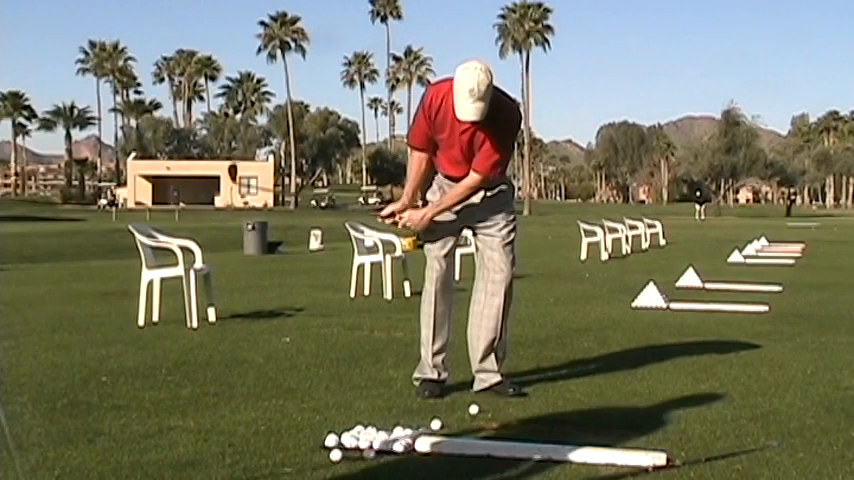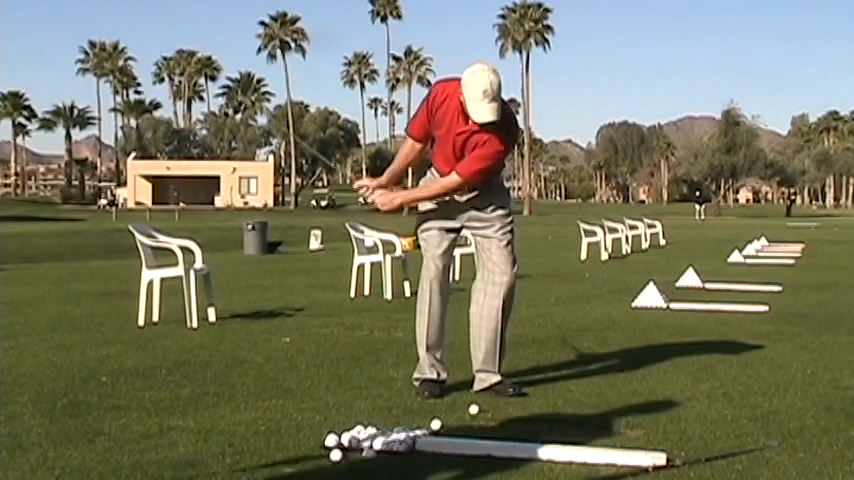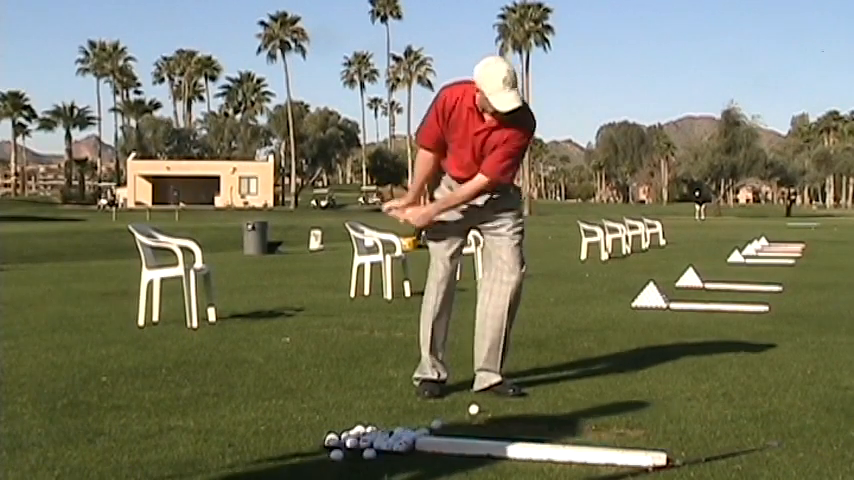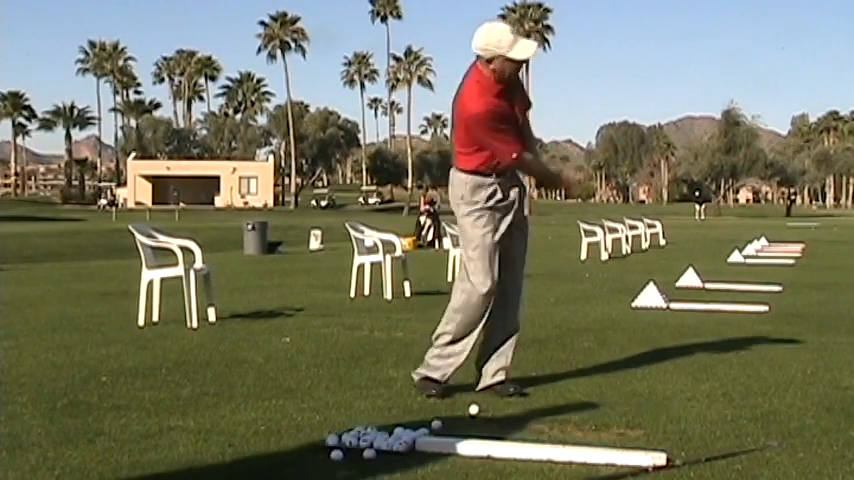
dt=0.3s
person 1, frame 1
left shoulder: (507, 115)
right shoulder: (434, 96)
left elbow: (479, 177)
right elbow: (421, 152)
left wrist: (428, 213)
right wrist: (407, 200)
left hip: (491, 194)
right hip: (443, 186)
left knee: (498, 274)
right knee: (438, 273)
left ankle: (488, 371)
right ankle: (430, 371)
person 1, frame 2
left shoulder: (504, 131)
right shoulder: (441, 93)
left elbow: (457, 181)
right elbow: (417, 140)
left wrist: (400, 199)
right wrist: (386, 181)
left hip: (485, 198)
right hip: (439, 194)
left knee: (501, 275)
right knee: (434, 274)
left ankle: (487, 372)
right ankle: (430, 371)
person 1, frame 3
left shoulder: (521, 123)
right shoulder: (450, 98)
left elbow: (485, 181)
right elbow: (429, 150)
left wrist: (431, 212)
right wrist: (412, 199)
left hip: (497, 197)
right hip: (450, 190)
left knee: (507, 276)
right knee: (441, 275)
left ankle: (489, 372)
right ankle: (431, 370)
person 1, frame 4
left shoulder: (502, 78)
right shoulder: (479, 105)
left elbow: (519, 121)
right elbow: (520, 158)
left wrist: (531, 149)
right wrist: (553, 178)
left hip: (504, 182)
right hip: (477, 189)
left knee: (508, 281)
right knee: (479, 282)
left ankle: (493, 372)
right ankle: (434, 368)
